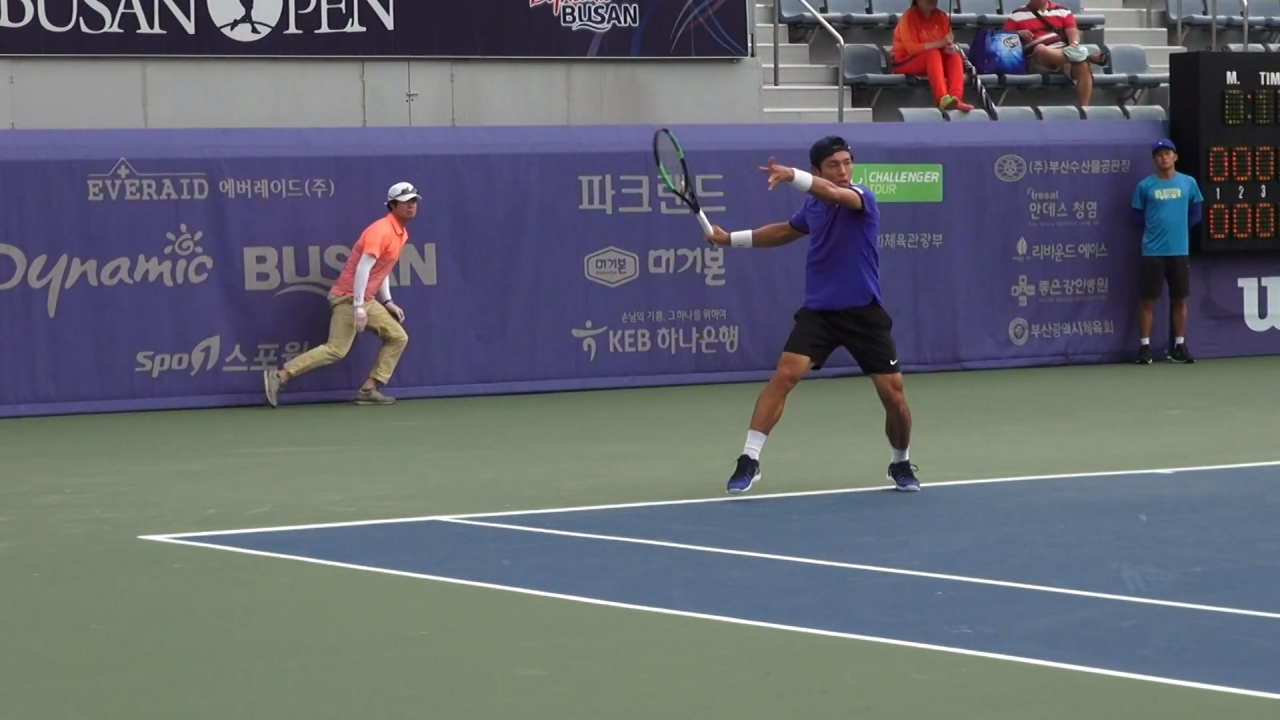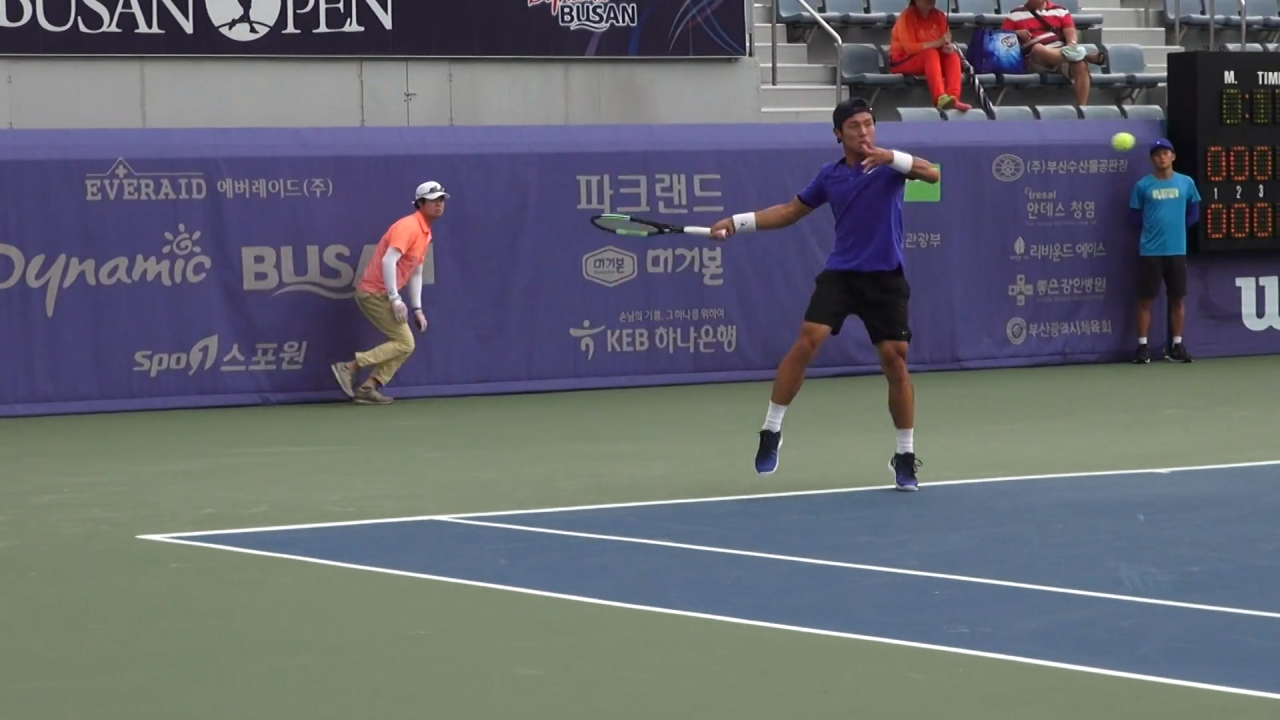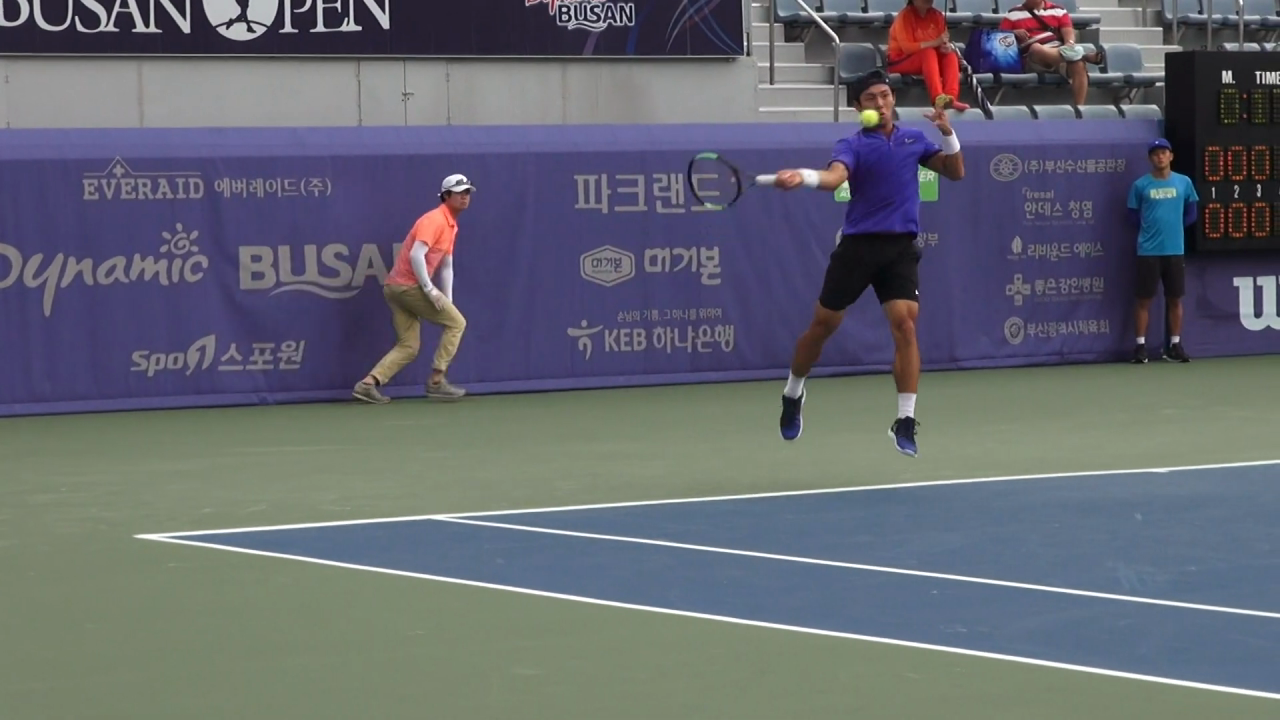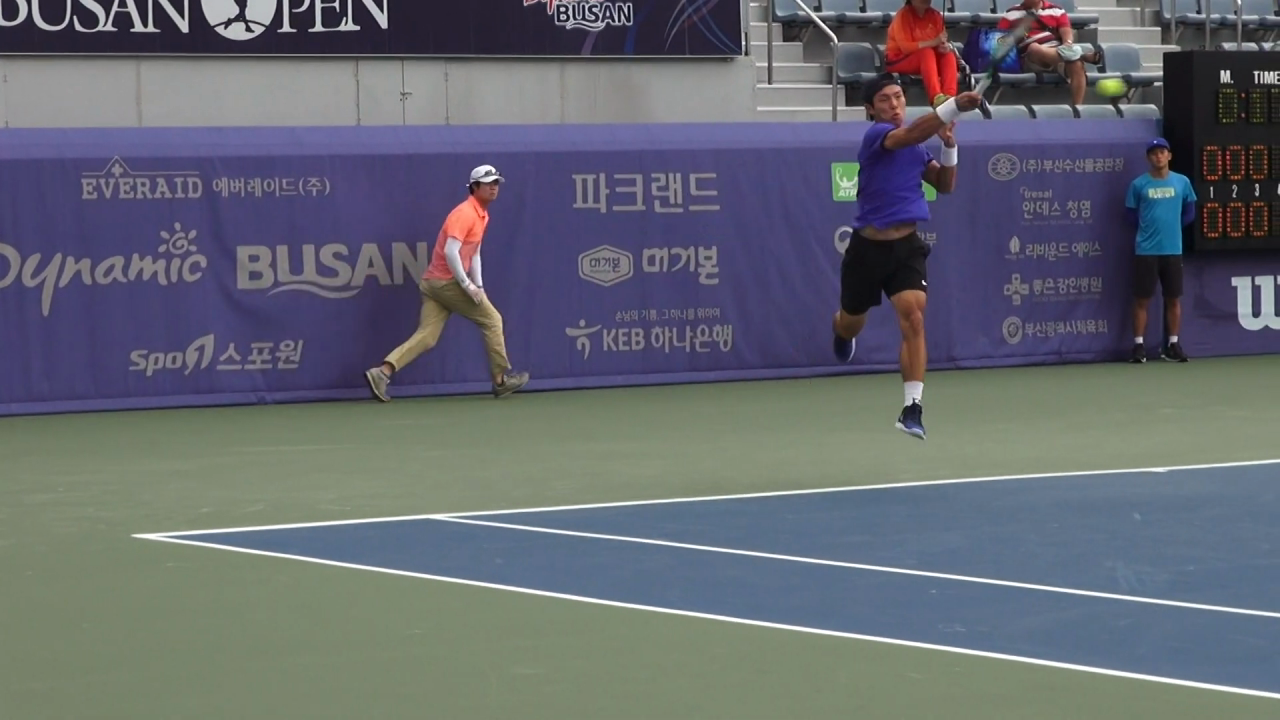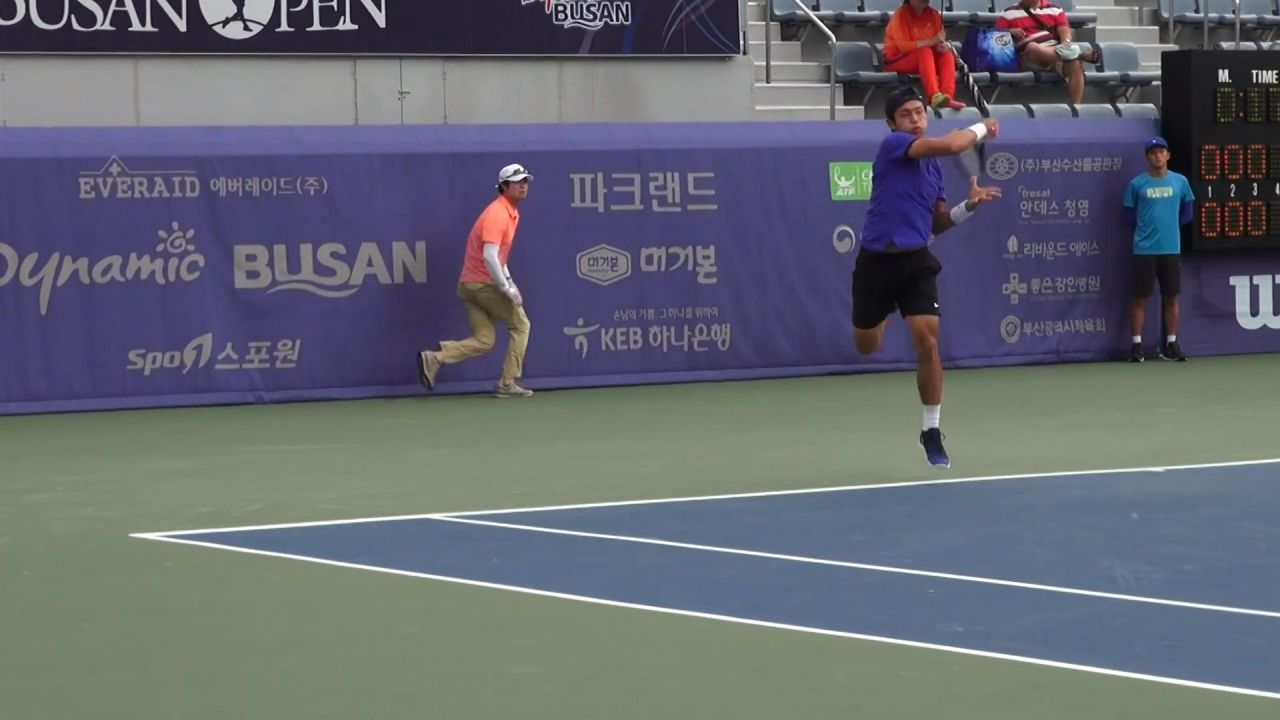
dt=0.1s
person 1, frame 1
left shoulder: (863, 199)
right shoulder: (812, 208)
left elbow: (838, 194)
right elbow: (783, 232)
left wrist: (792, 175)
right wrist: (729, 238)
left hip: (863, 313)
right hip: (818, 312)
left knee: (893, 395)
right knee: (783, 377)
left ankle: (900, 464)
right ankle: (749, 461)
person 1, frame 2
left shoulder: (889, 165)
right shoulder: (828, 175)
left elbow: (931, 173)
right elbow: (787, 213)
left wrist: (892, 157)
right wrist: (738, 222)
left hip: (885, 280)
right hip: (839, 276)
left knee: (895, 363)
right knee: (804, 348)
left ankle: (905, 455)
right ankle: (770, 434)
person 1, frame 3
left shoulder: (913, 139)
right shoulder: (851, 145)
left elbow: (955, 173)
right elbow: (833, 177)
left wrist: (948, 133)
right wrist: (802, 177)
left hip: (900, 249)
right hip: (858, 246)
left knee: (904, 326)
right knee: (822, 326)
left ankle: (905, 421)
right ankle: (793, 396)
person 1, frame 4
left shoulder: (916, 147)
right shoulder: (875, 137)
left elbow: (945, 184)
right elbow: (910, 133)
left wrist: (950, 147)
right wrist: (953, 105)
left hip: (906, 246)
right hip: (869, 247)
left knee: (912, 317)
right knee: (849, 326)
left ankle: (912, 408)
right ankle: (844, 333)
person 1, frame 5
left shoulder: (933, 167)
right shoulder: (892, 145)
left elbow: (938, 225)
right elbow: (947, 145)
left wrist: (969, 204)
right wrist: (981, 129)
left hip: (917, 262)
right hip: (878, 261)
left knee: (927, 342)
right knee: (867, 345)
left ankle: (931, 431)
right ankle: (871, 325)
person 2, frame 1
left shoulder: (403, 234)
right shoulder: (381, 230)
right elbow: (363, 267)
left wrist: (387, 302)
right wrist: (358, 306)
left hip: (368, 300)
right hip: (348, 296)
left knee: (398, 337)
right knee: (336, 350)
left ankle: (368, 389)
right ankle: (279, 376)
person 2, frame 2
left shoulder: (426, 234)
right shoulder: (408, 226)
left elbow: (416, 273)
right elbow: (388, 261)
left wrist: (417, 309)
right wrist: (395, 298)
left hip: (380, 294)
right hip: (375, 292)
left knee: (404, 343)
right knee: (404, 343)
left ankle: (367, 388)
right ankle: (349, 368)
person 2, frame 3
left shoulder: (452, 227)
right shoulder: (434, 219)
left elbow: (446, 266)
right elbow: (416, 255)
left wrist: (448, 301)
right wrist: (430, 290)
left hip: (401, 288)
right hip: (408, 286)
left knee: (409, 347)
right knee: (456, 323)
left ankle: (368, 385)
right ankle: (436, 380)
person 2, frame 4
left shoulder: (481, 214)
right shoulder: (464, 213)
left elbow: (474, 253)
right elbow: (450, 250)
left wrist: (477, 285)
right wrist: (468, 284)
left hip: (434, 282)
right hip: (445, 281)
left knee: (426, 337)
right knee: (492, 320)
left ankle: (381, 372)
right ankle: (501, 380)
person 2, frame 5
left shoulder: (511, 213)
right shoulder: (497, 213)
right elbow: (489, 256)
left wrist: (509, 281)
right wrist: (507, 289)
left hip: (470, 283)
right hip: (483, 283)
left knee: (483, 341)
right knee: (521, 326)
left ankle: (434, 359)
right ankle: (507, 384)
person 3, frame 1
left shoulder: (1189, 183)
right shoulder: (1145, 185)
left elbow: (1196, 213)
right elbow: (1138, 215)
left wrist: (1178, 227)
right wrist: (1155, 229)
left hip: (1179, 250)
right hip: (1152, 251)
left knee: (1180, 300)
right knee: (1148, 300)
left ankle: (1179, 345)
right ankle: (1145, 346)
person 3, frame 2
left shoulder: (1186, 183)
right shoulder: (1142, 185)
left elbow: (1194, 213)
right elbow: (1136, 215)
left wrist: (1176, 227)
right wrist: (1153, 229)
left hip: (1177, 250)
right hip: (1150, 251)
left knee: (1177, 299)
right knee: (1146, 300)
left ankle: (1177, 345)
right ankle: (1143, 345)
person 3, frame 3
left shoulder: (1184, 182)
right shoulder: (1140, 185)
left elbow: (1191, 213)
right elbow: (1133, 215)
left wrist: (1173, 227)
right wrist: (1151, 228)
left hip: (1175, 250)
right hip: (1148, 251)
left knee: (1175, 299)
right knee: (1144, 299)
left ankle: (1175, 345)
right ankle: (1140, 345)
person 3, frame 4
left shoulder: (1182, 182)
right shoulder: (1138, 184)
left elbow: (1189, 212)
right elbow: (1132, 214)
left wrist: (1171, 226)
right wrist: (1148, 228)
left hip: (1173, 249)
right hip: (1146, 250)
left knee: (1173, 298)
right knee: (1142, 299)
left ankle: (1173, 345)
right ankle: (1138, 345)
person 3, frame 5
left shoulder: (1180, 181)
right shoulder: (1137, 183)
left elbow: (1187, 212)
right elbow: (1130, 213)
left wrist: (1169, 226)
right wrist: (1147, 227)
left hip: (1171, 249)
right hip: (1144, 250)
left knee: (1171, 298)
right knee: (1140, 298)
left ankle: (1171, 343)
right ankle: (1137, 344)
